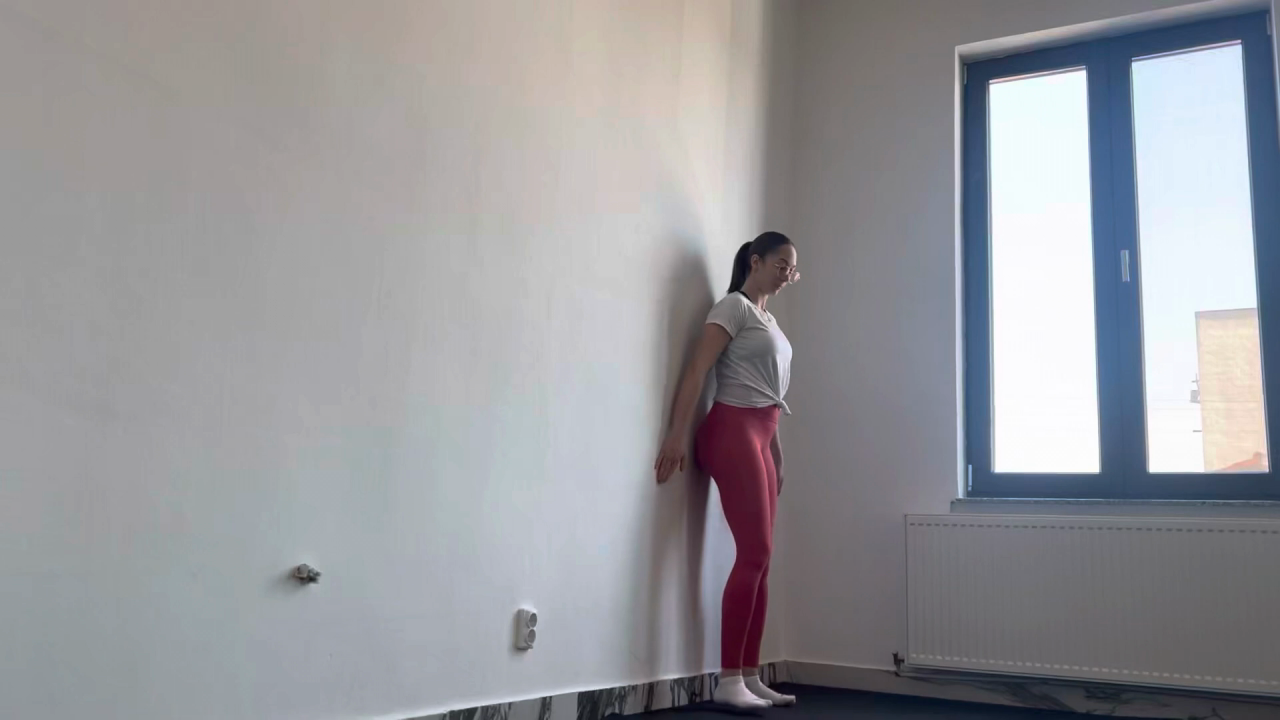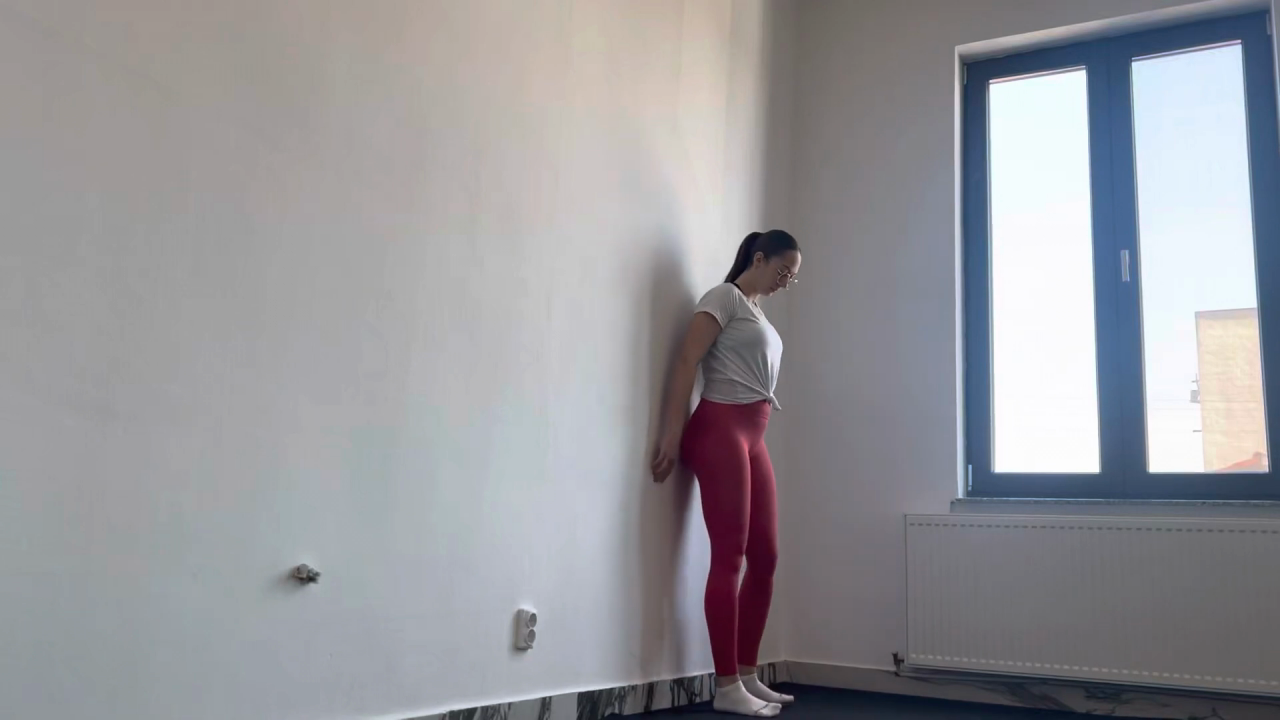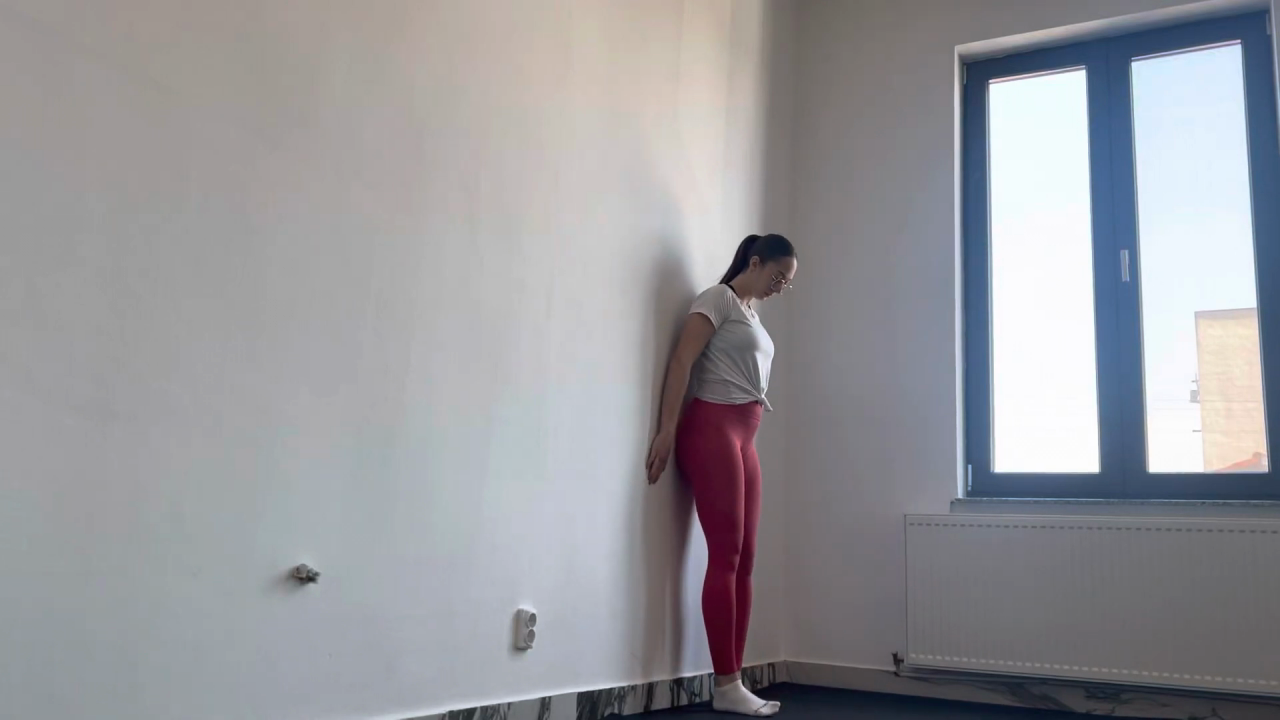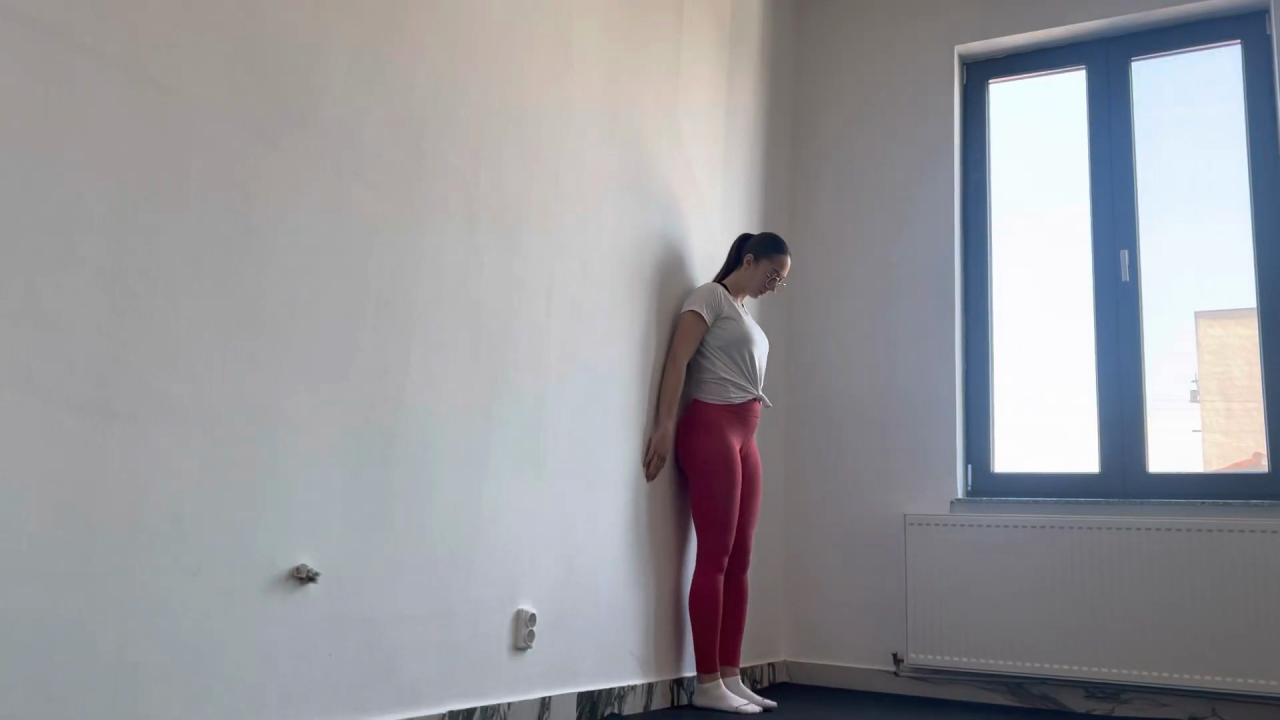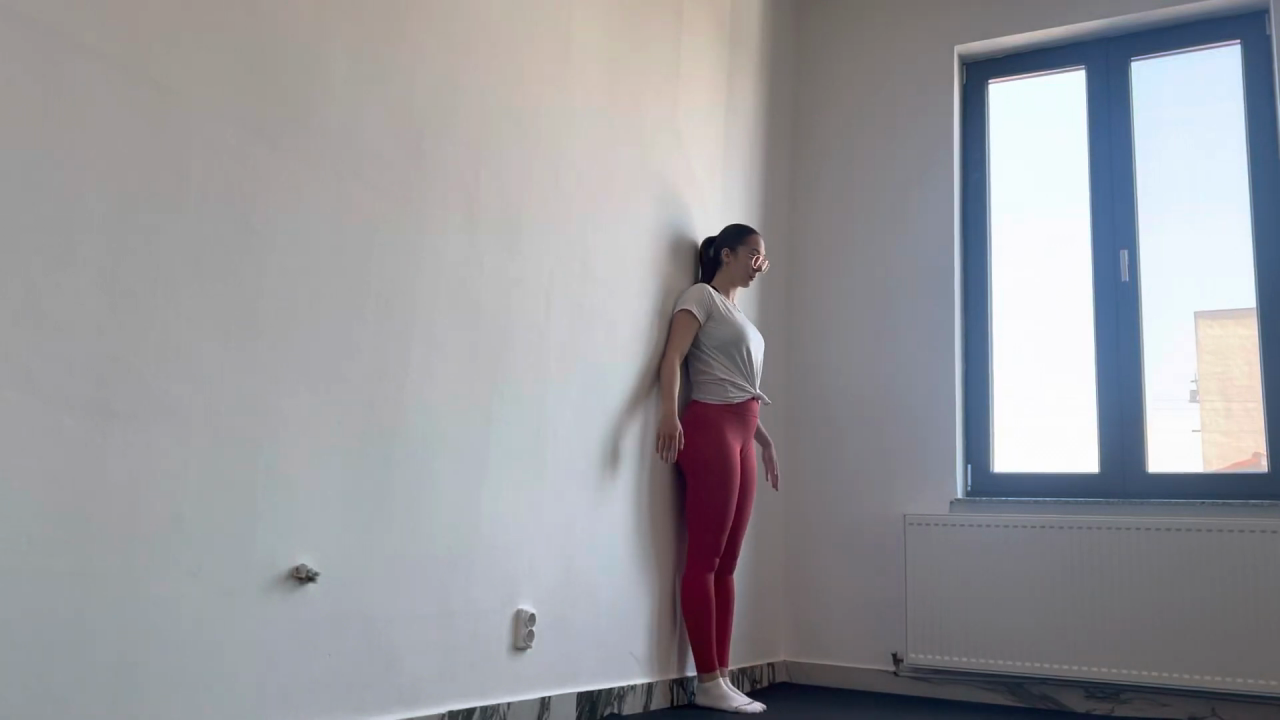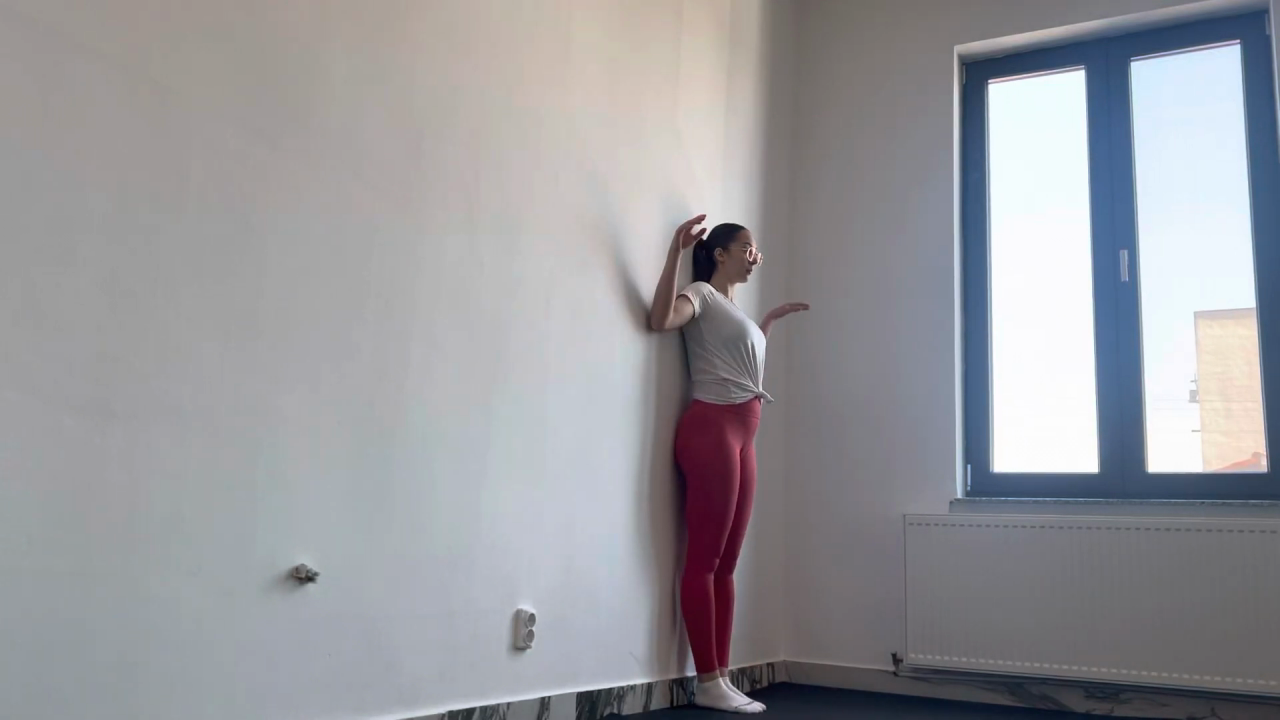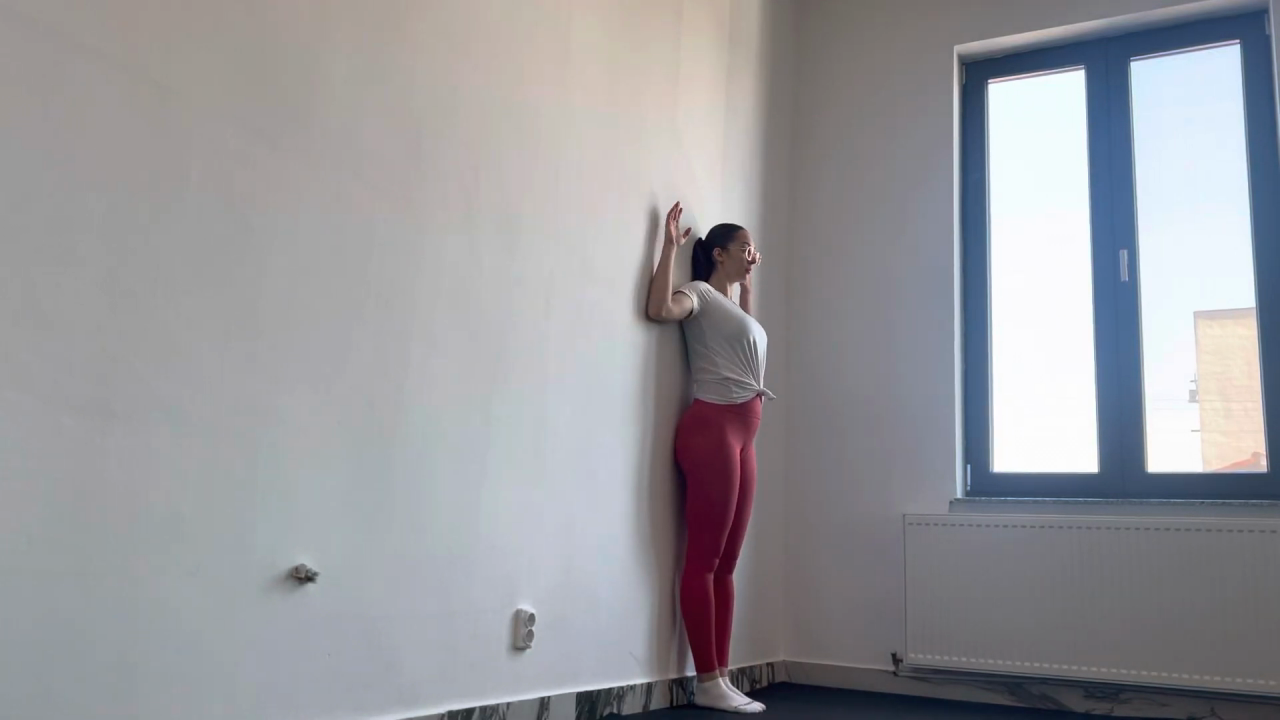
dt=0.5s
person 1, frame 1
left shoulder: (769, 319)
right shoulder: (734, 307)
right elbow: (697, 369)
left wrist: (777, 456)
right wrist: (676, 435)
left hip: (760, 436)
right hip: (733, 432)
left knee: (761, 558)
right knee: (755, 551)
left ankle: (749, 676)
right ankle: (729, 679)
person 1, frame 2
left shoulder: (757, 311)
right shoulder: (724, 297)
right elbow: (687, 362)
right wrist: (672, 432)
left hip: (753, 434)
right hip: (720, 429)
left knee: (764, 557)
right knee: (729, 556)
left ankle: (748, 676)
person 1, frame 3
left shoulder: (751, 313)
right shoulder: (718, 299)
right elbow: (681, 362)
left wrist: (741, 440)
right wrist: (666, 431)
left hip: (743, 435)
right hip: (711, 427)
left knee: (744, 559)
right knee: (725, 554)
left ankle: (734, 680)
person 1, frame 4
left shoulder: (744, 312)
right shoulder: (709, 297)
right elbow: (677, 361)
left wrist: (741, 438)
right wrist: (665, 428)
left hip: (744, 433)
right hip: (711, 427)
left knee: (739, 559)
right knee: (715, 556)
left ankle: (731, 676)
right ankle: (707, 683)
person 1, frame 5
left shoulder: (735, 309)
right shoulder: (701, 296)
right elbow: (672, 357)
left wrist: (765, 438)
right wrist: (669, 414)
left hip: (742, 434)
right hip: (711, 428)
left knee: (726, 562)
right knee: (704, 558)
left ankle: (721, 678)
right ankle: (708, 681)
person 1, frame 6
left shoulder: (730, 304)
right shoulder: (700, 294)
right elbow: (660, 320)
left wrist: (770, 318)
right wrist: (675, 254)
left hip: (741, 433)
right hip: (711, 428)
left knee: (726, 561)
right knee: (704, 559)
left ankle: (722, 678)
right ankle: (708, 683)
person 1, frame 7
left shoulder: (728, 303)
right shoulder: (699, 294)
right elbow: (659, 309)
left wrist: (747, 289)
right wrist: (670, 245)
left hip: (740, 435)
right hip: (712, 429)
left knee: (726, 563)
right knee: (703, 560)
left ankle: (721, 678)
right ankle: (707, 682)
